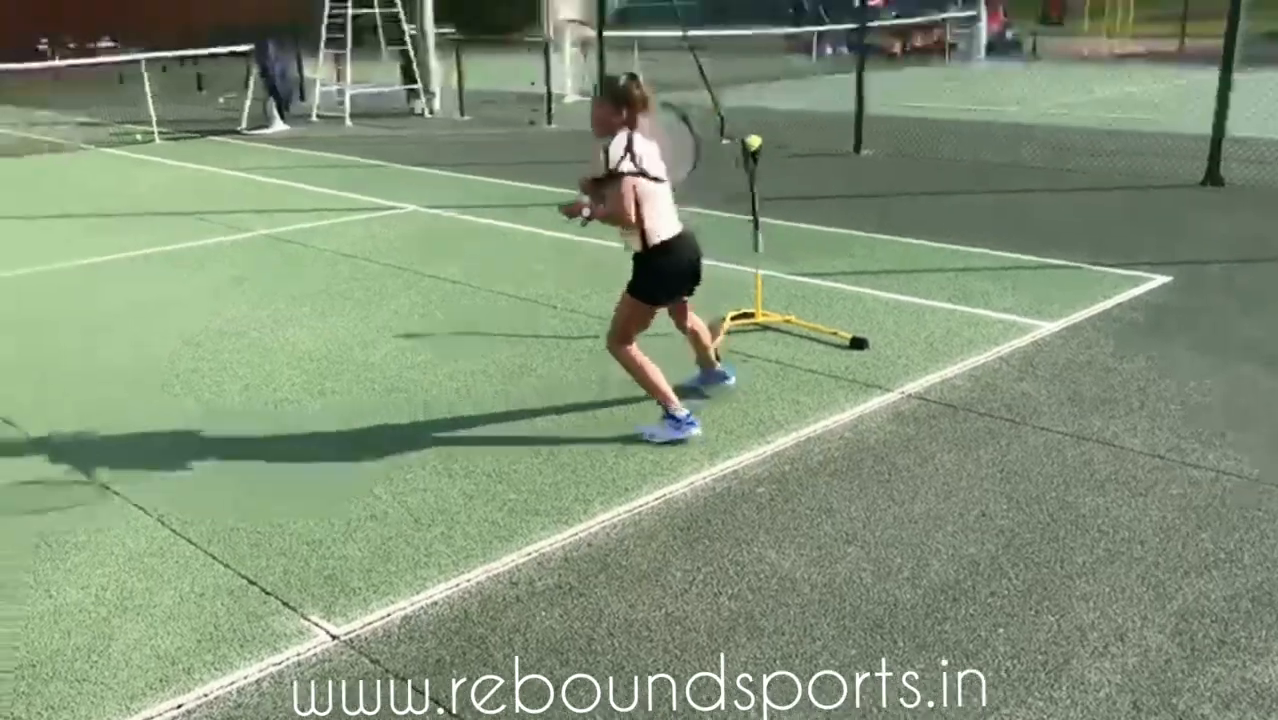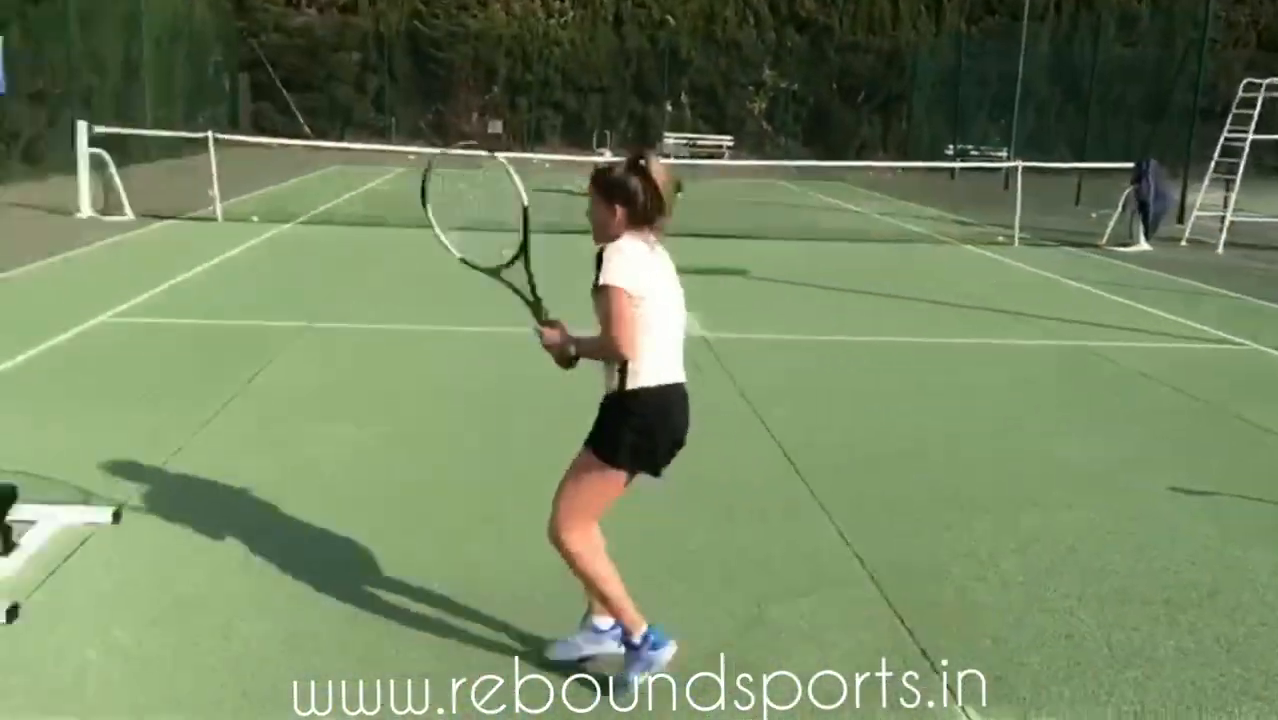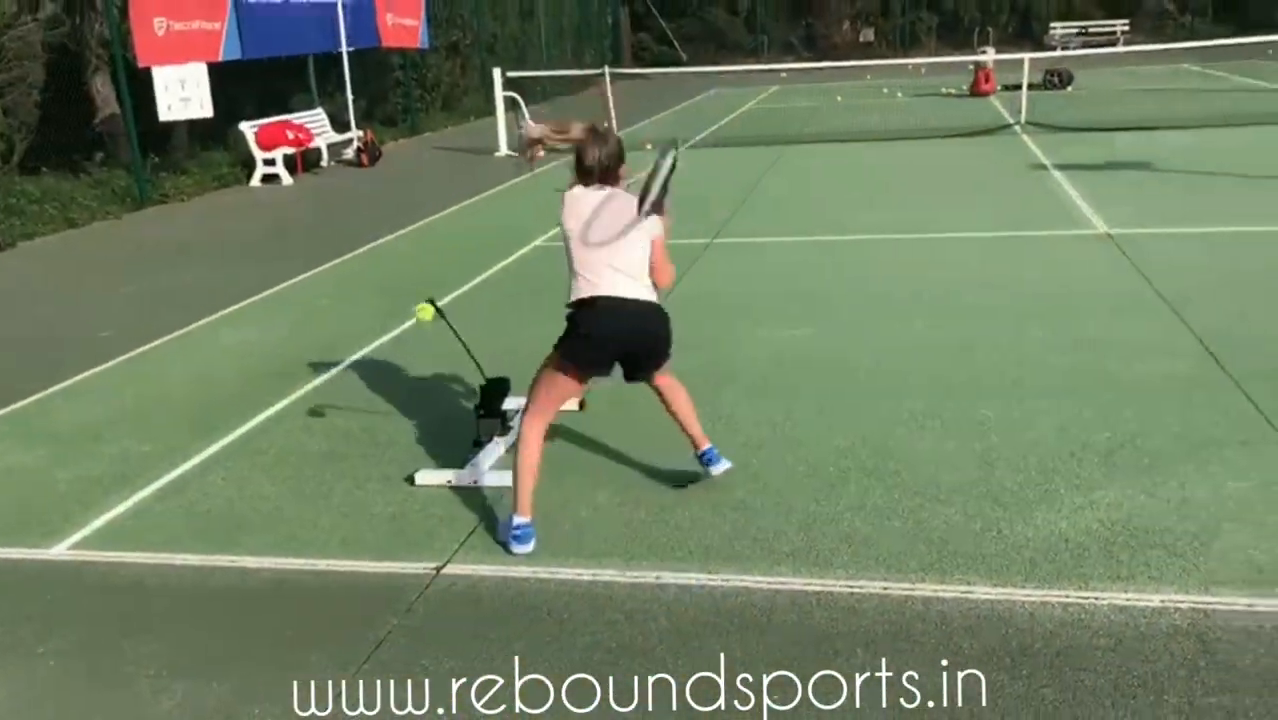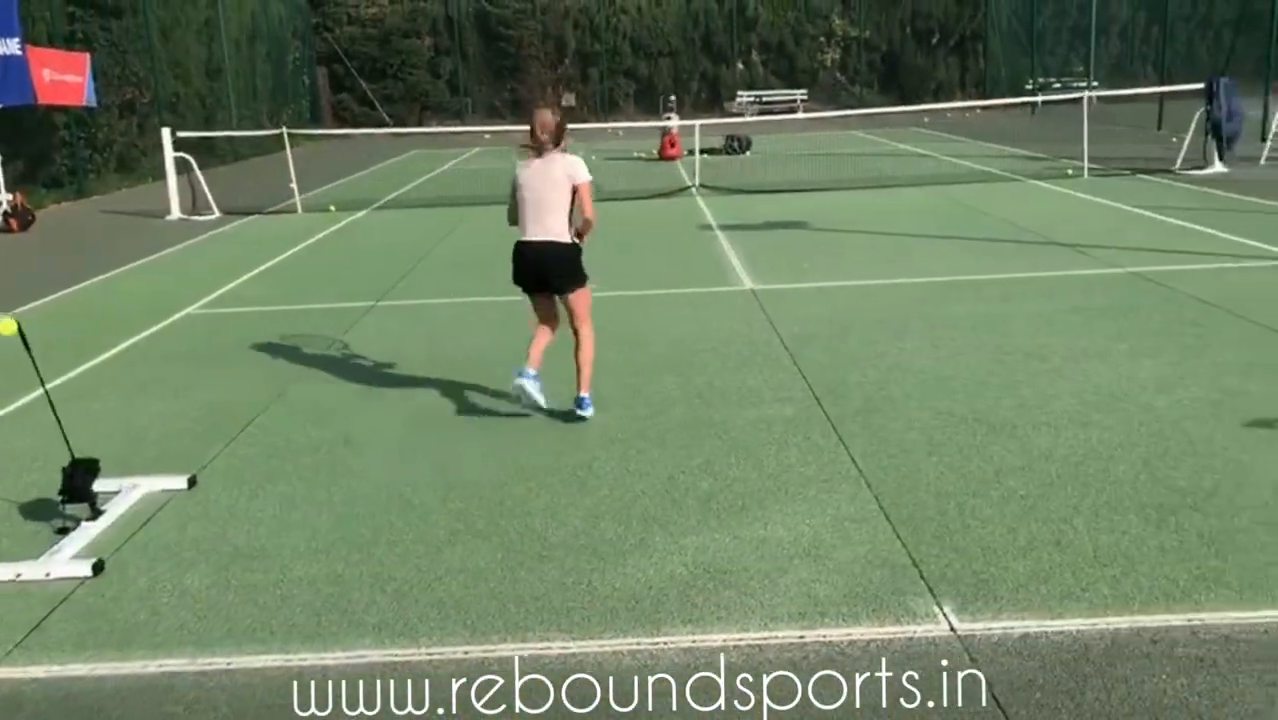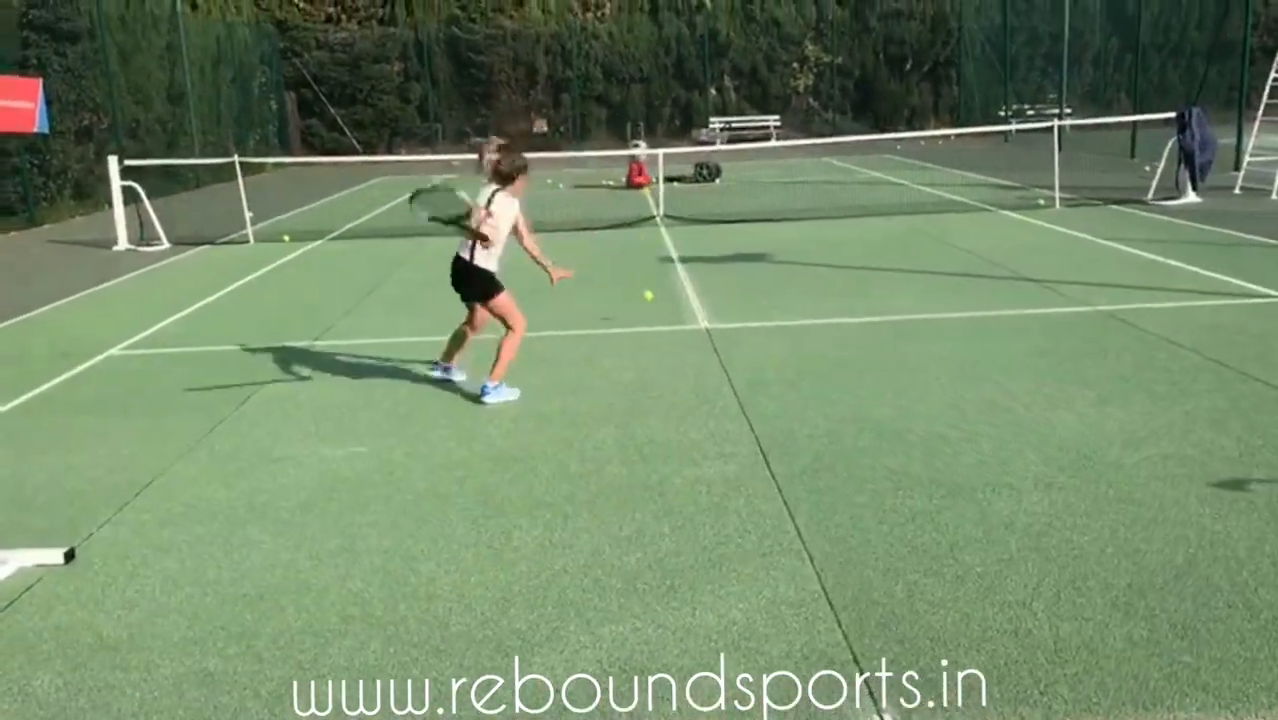
dt=1s
person 1, frame 1
left shoulder: (618, 146)
right shoulder: (639, 141)
left elbow: (625, 215)
right elbow: (616, 191)
left wrist: (584, 210)
right wrist: (599, 183)
left hip: (660, 257)
right hip: (681, 245)
left knee: (620, 342)
right knee: (681, 316)
left ankle: (678, 416)
right ankle: (716, 370)
person 1, frame 2
left shoulder: (618, 256)
right shoulder: (650, 254)
left elbow: (622, 343)
left wrist: (564, 340)
right wrist: (574, 341)
left hip: (642, 411)
right hip: (658, 406)
left knee: (565, 528)
right knee: (579, 517)
left ankle: (644, 637)
right ankle: (607, 624)
person 1, frame 3
left shoulder: (571, 202)
right shoulder: (643, 209)
right elbow: (663, 280)
left hip: (593, 320)
right hip: (648, 320)
left knee: (534, 419)
right knee: (662, 380)
left ankle: (521, 524)
right ankle: (708, 455)
person 1, frame 4
left shoulder: (523, 168)
right shoulder: (573, 165)
left elbow: (513, 219)
right elbow: (588, 217)
right wrist: (581, 233)
left hip: (526, 253)
right hip: (561, 253)
left knee: (547, 323)
right knee: (582, 326)
left ankle: (528, 373)
right ankle: (583, 398)
person 1, frame 5
left shoulder: (512, 202)
right shoulder: (490, 195)
left elbow: (526, 240)
right elbow: (470, 227)
left wrist: (549, 268)
right wrist: (479, 234)
left hip: (477, 270)
right hip: (473, 271)
left knee: (474, 322)
right knee: (517, 327)
left ankle: (443, 365)
right ankle: (492, 388)
